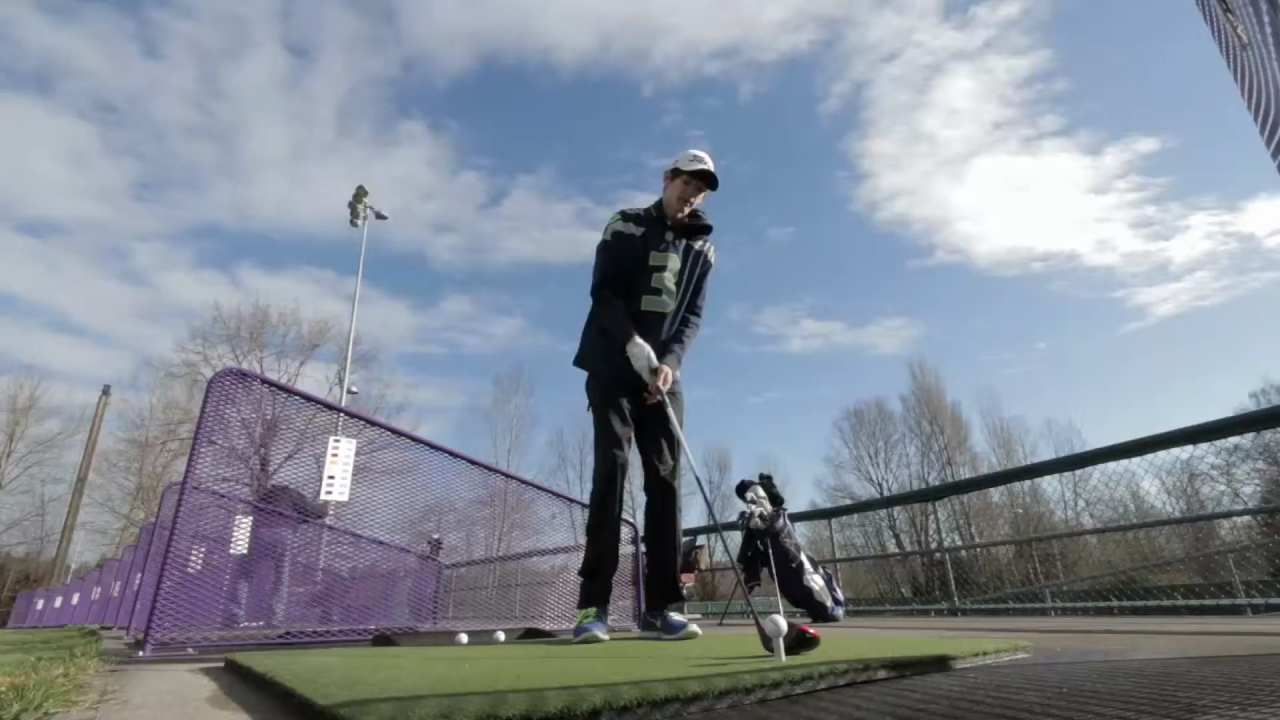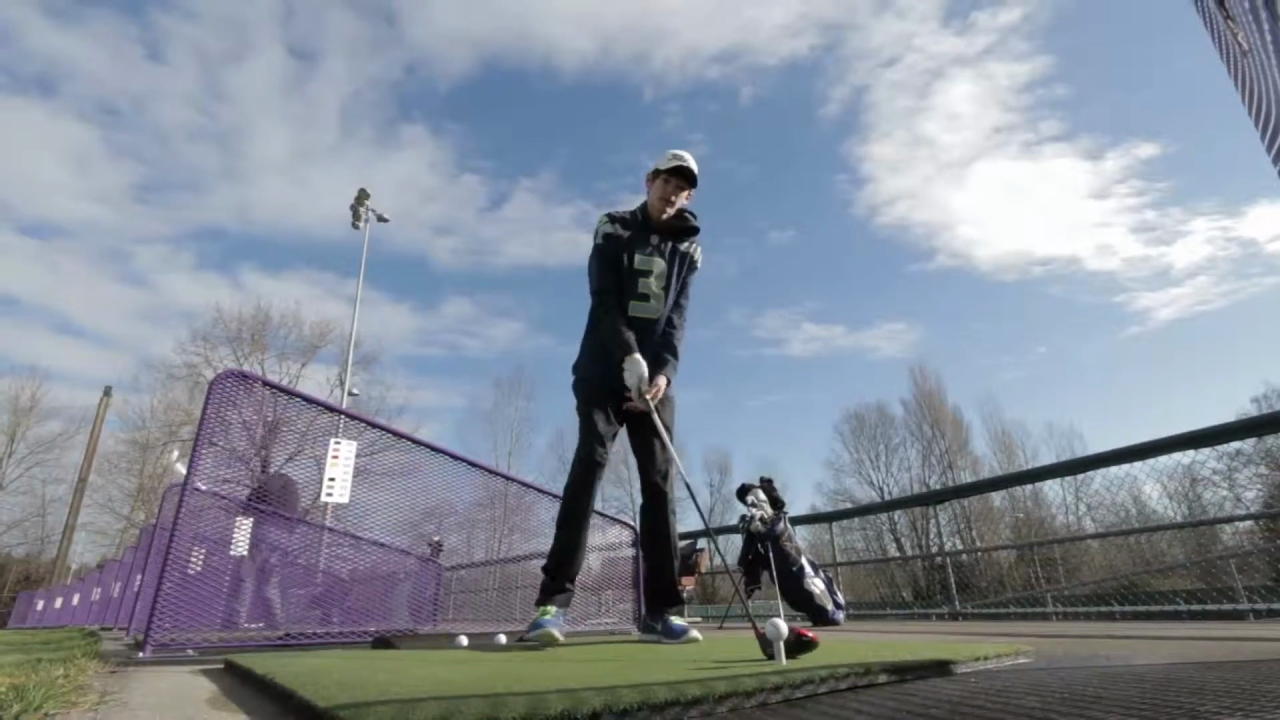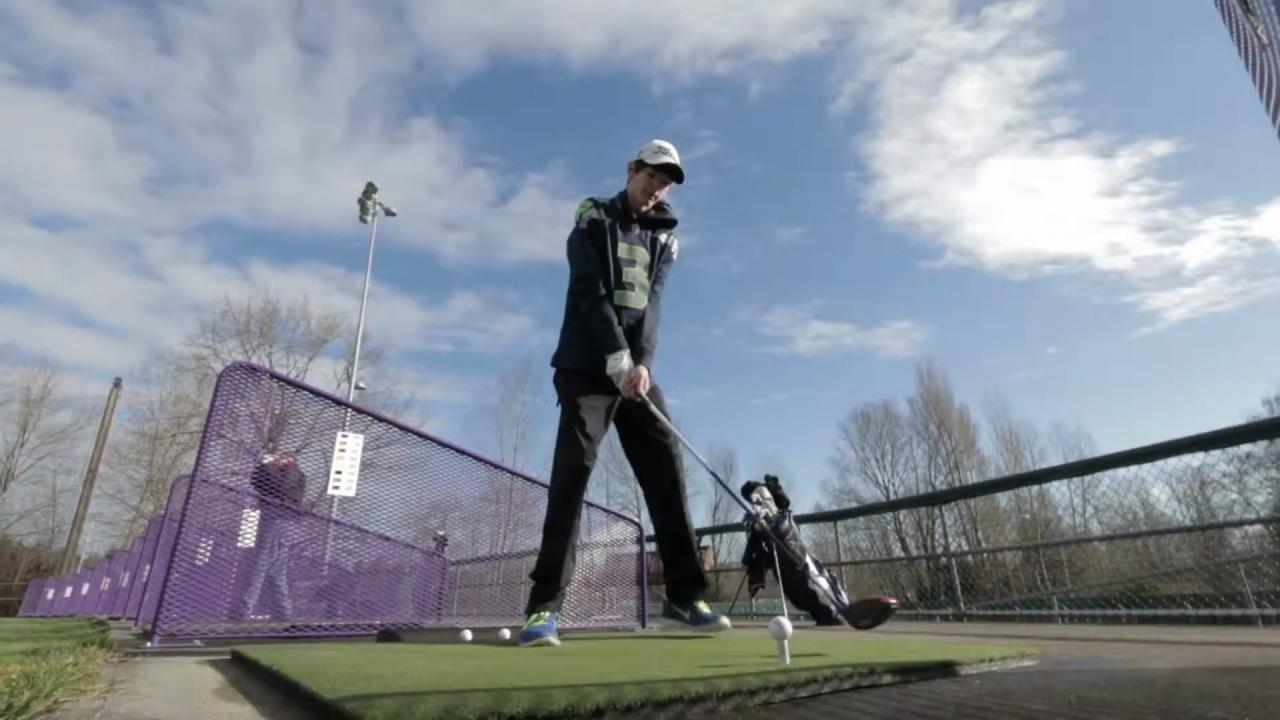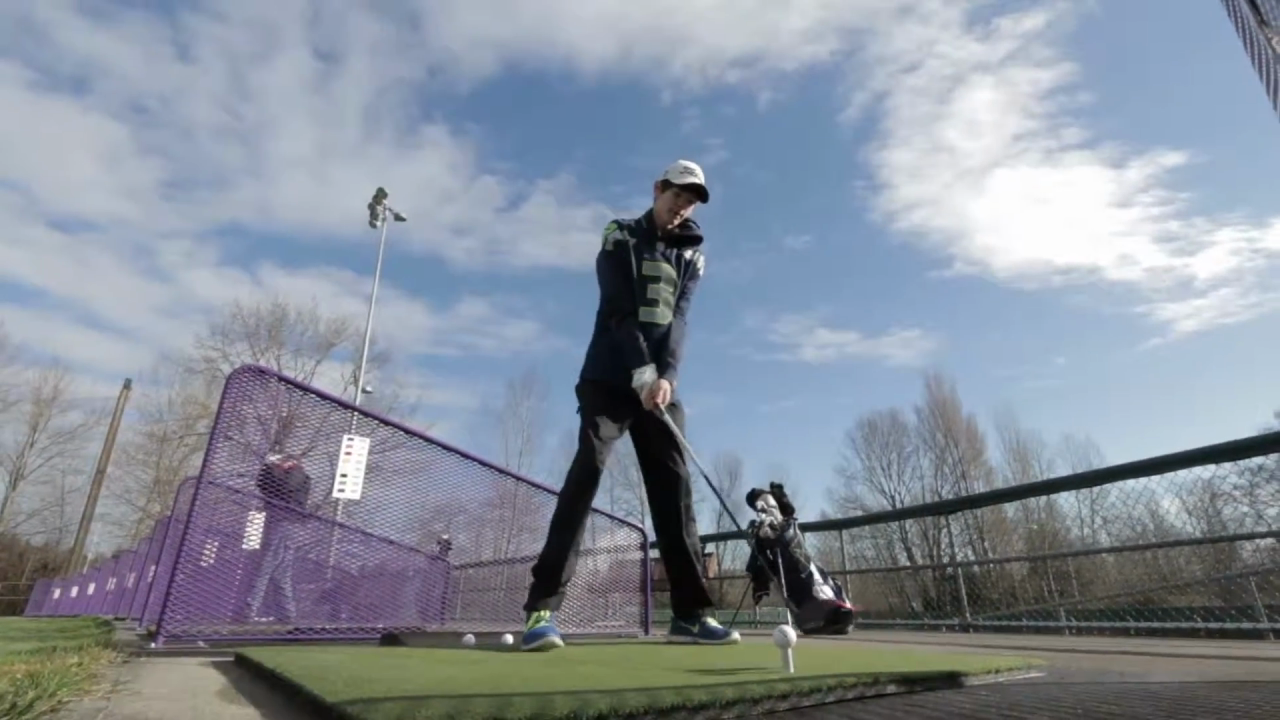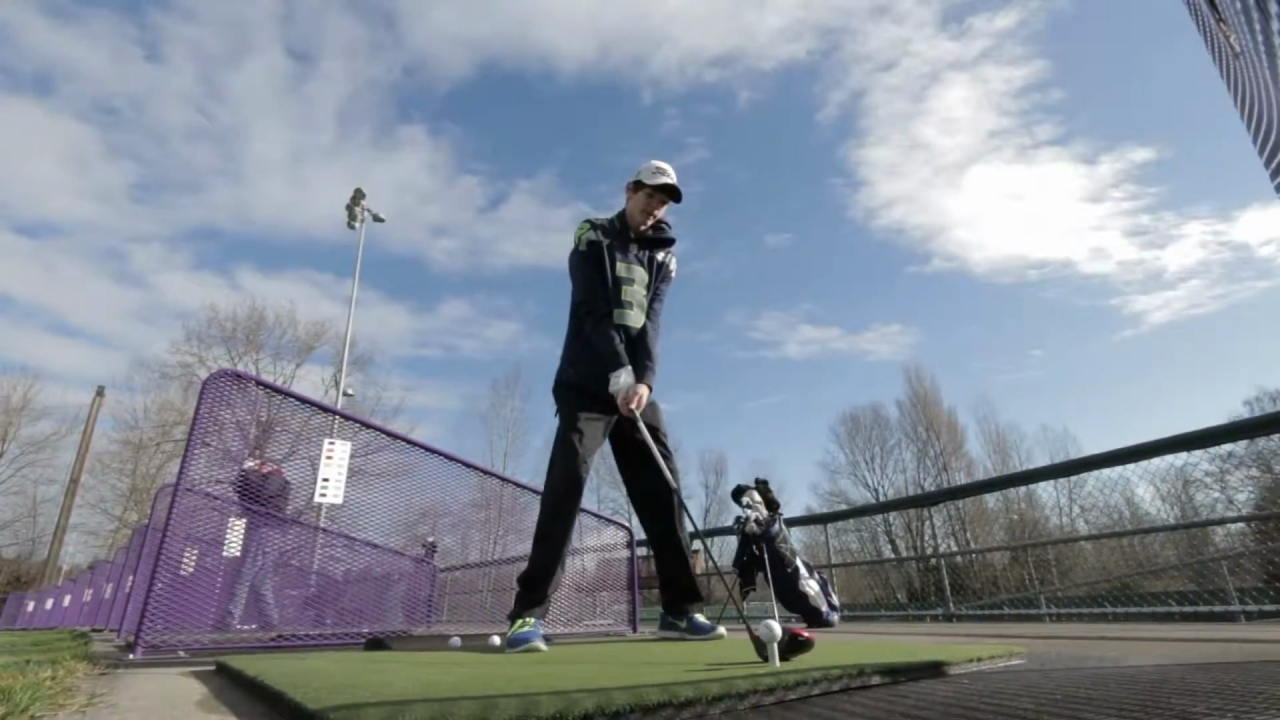
dt=0.4s
person 1, frame 1
left shoulder: (701, 248)
right shoulder: (626, 226)
left elbow: (692, 315)
right elbow: (604, 293)
left wrist: (670, 361)
right wrist: (634, 343)
left hip: (664, 375)
right hip: (613, 369)
left knee: (665, 479)
right knee: (611, 466)
left ankle: (660, 606)
right ankle: (593, 604)
person 1, frame 2
left shoulder: (688, 248)
right shoulder: (614, 230)
left elbow: (677, 316)
right elbow: (606, 302)
left wrist: (664, 373)
right wrist: (631, 358)
left hip: (654, 378)
right hip: (603, 375)
left knee: (659, 484)
right knee: (590, 463)
left ankle: (660, 609)
right ankle: (553, 601)
person 1, frame 3
left shoulder: (664, 238)
right shoulder: (594, 217)
left elbow: (652, 303)
right elbow: (591, 291)
left wrist: (643, 363)
right wrist: (617, 357)
left hip: (637, 370)
right hip: (586, 366)
left knee: (665, 469)
right knee: (574, 467)
left ankle: (684, 594)
right ankle: (544, 607)
person 1, frame 4
left shoulder: (691, 255)
right shoulder: (620, 238)
left elbow: (678, 320)
right elbow: (619, 310)
left wrist: (666, 377)
right wrist: (643, 372)
left hip: (661, 384)
right hip: (609, 380)
left knee: (674, 488)
right knee: (588, 469)
left ankle: (690, 611)
right ankle: (542, 607)
person 1, frame 5
left shoulder: (663, 256)
right shoulder: (593, 237)
left elbow: (651, 321)
right elbow: (595, 312)
left wrist: (644, 381)
right wrist: (620, 377)
left hip: (636, 387)
right hip: (586, 383)
left knee: (661, 487)
right knee: (568, 478)
left ankle: (679, 608)
right ankle: (528, 614)
